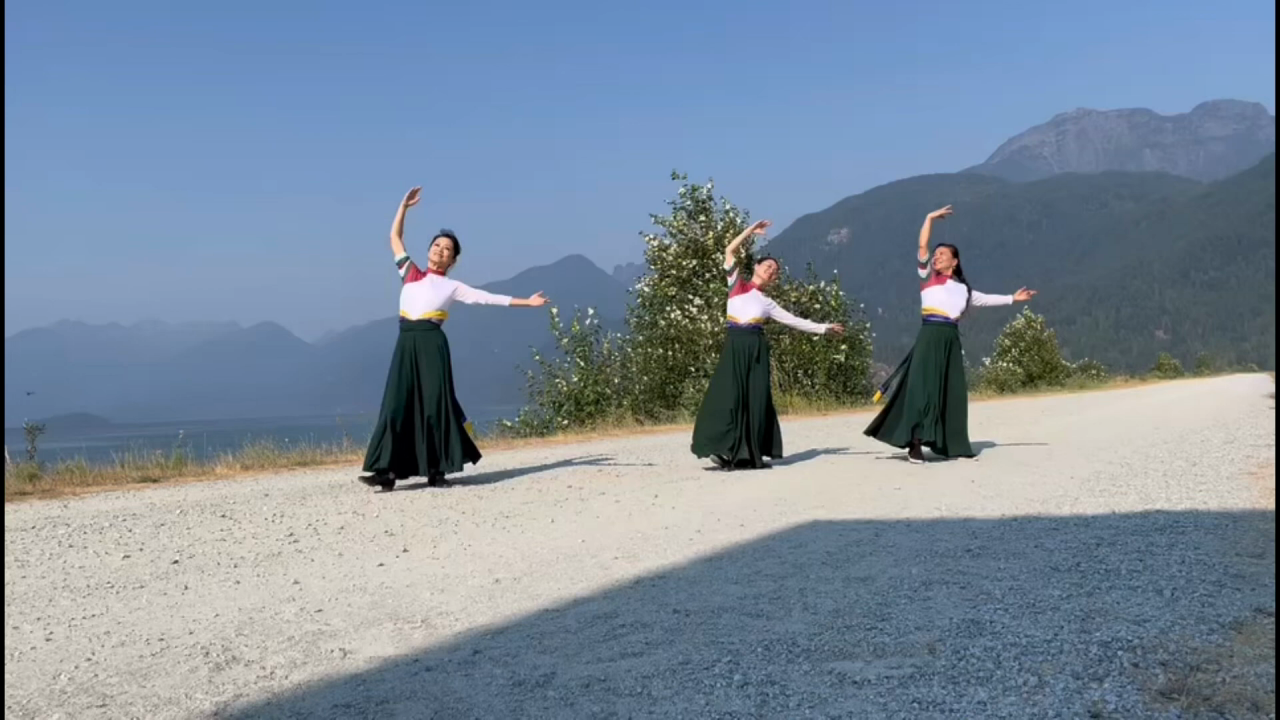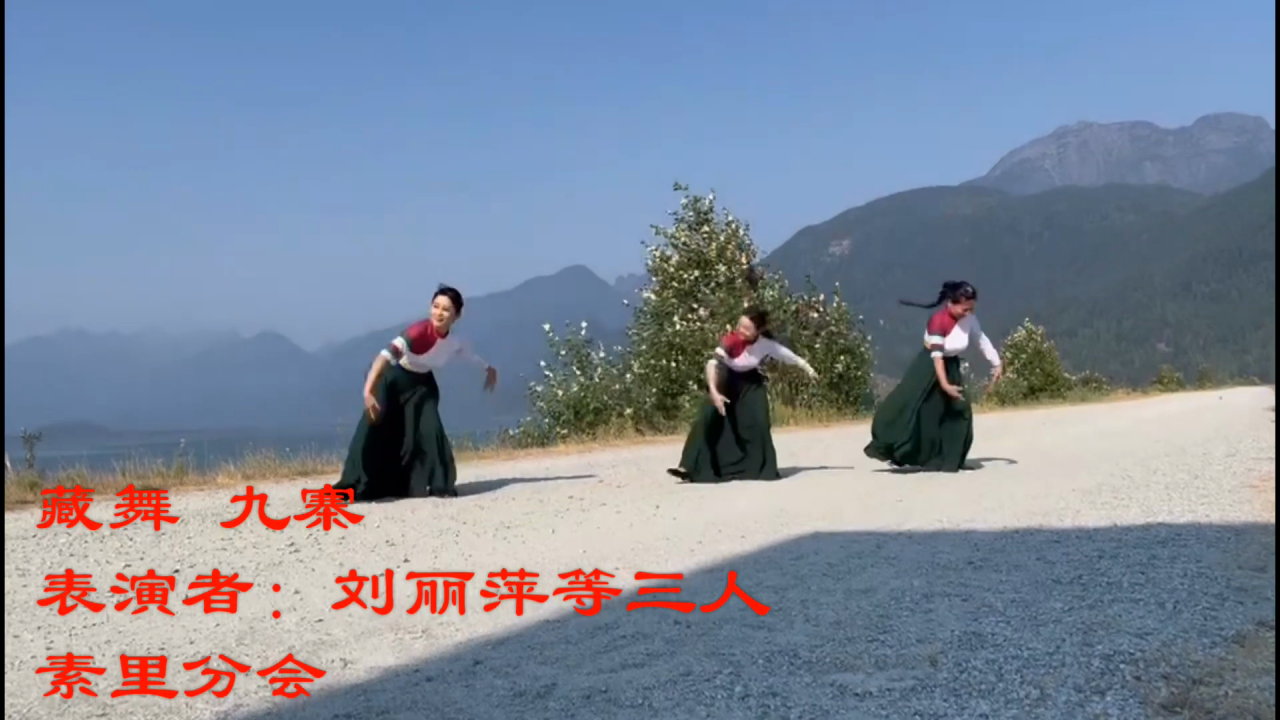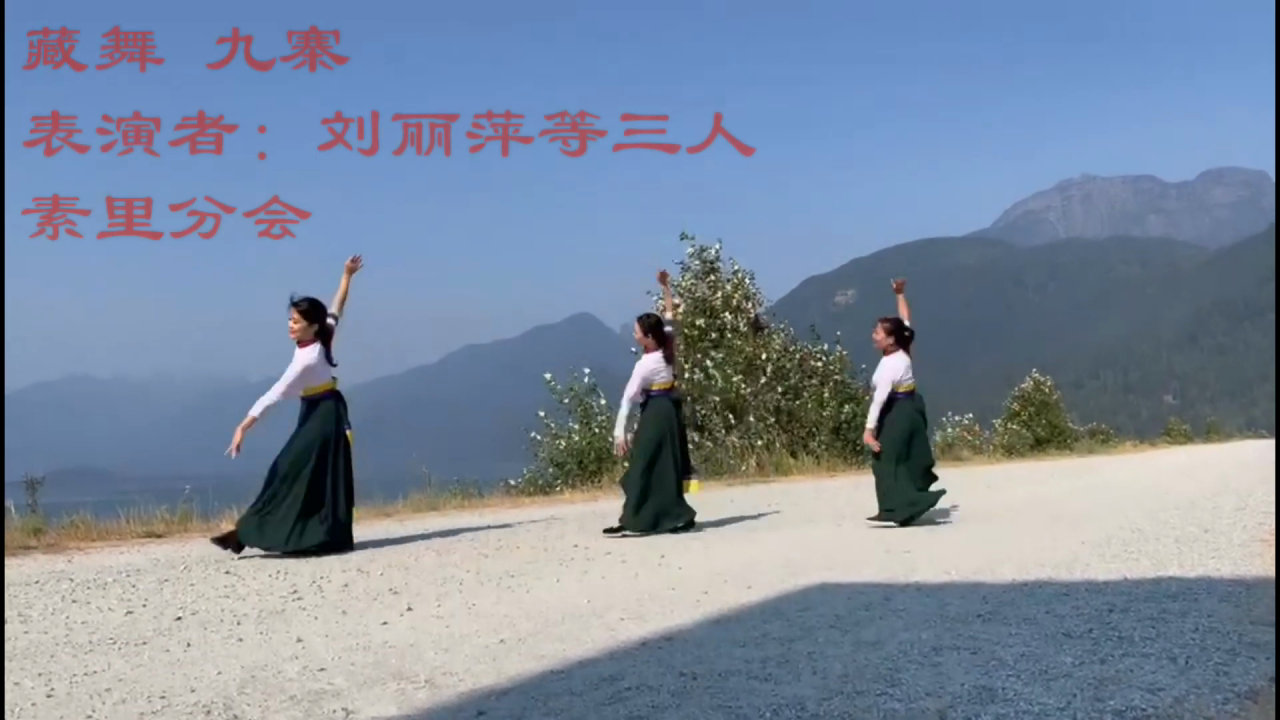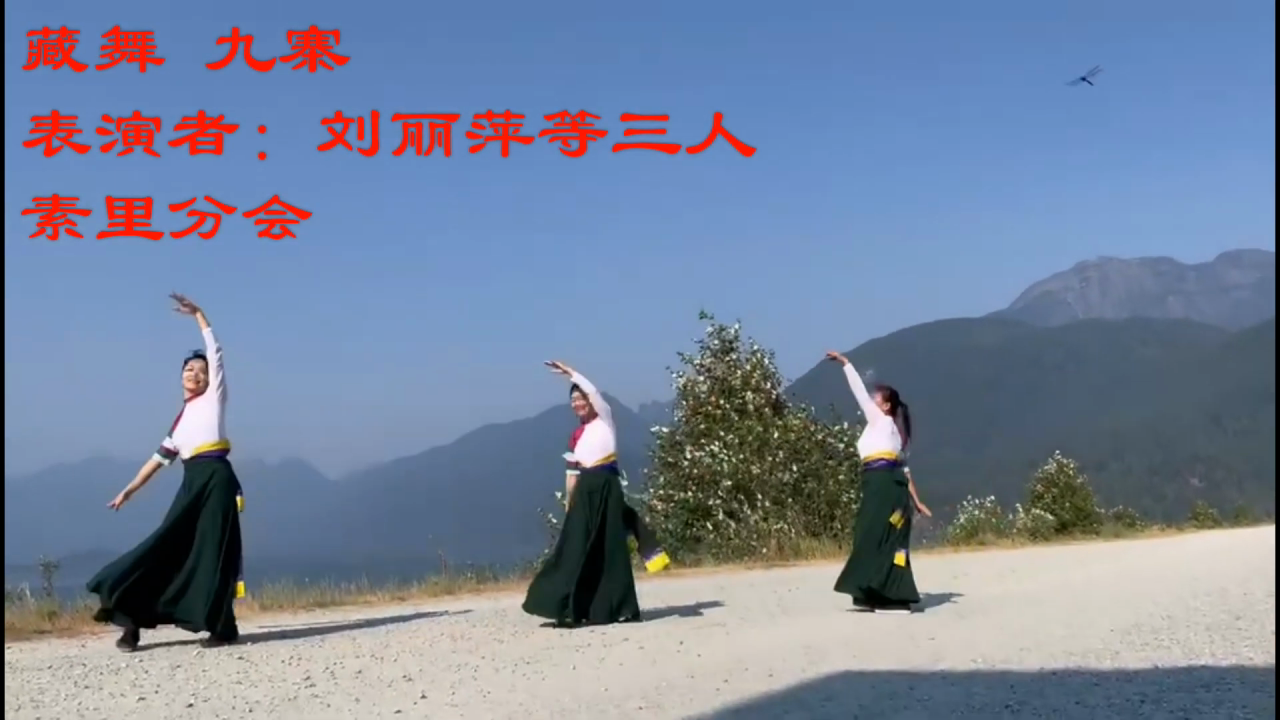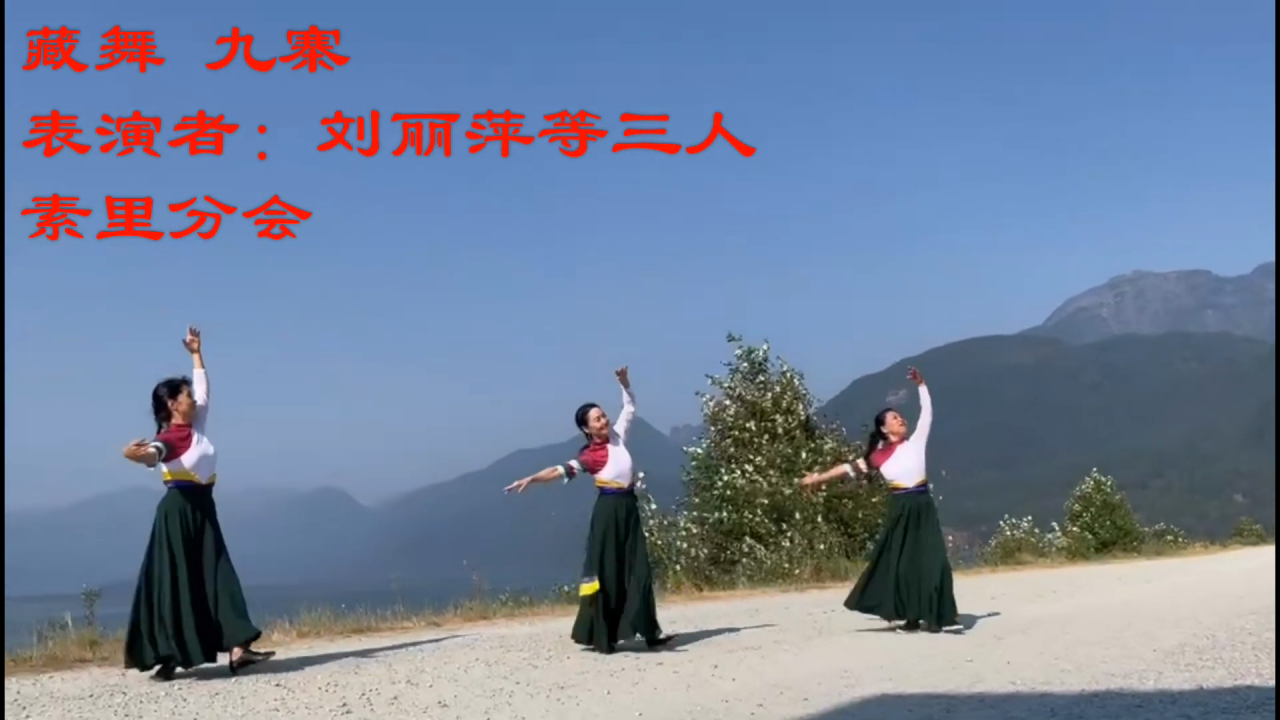
dt=1s
person 1, frame 1
left shoulder: (452, 287)
right shoulder: (410, 272)
left elbow: (486, 297)
right elbow: (394, 236)
left wrist: (524, 302)
right wrist: (404, 207)
left hip: (432, 344)
right hip: (406, 344)
left knee: (434, 403)
right knee: (396, 404)
left ankle: (436, 471)
right ankle: (384, 471)
person 1, frame 2
left shoulder: (454, 343)
right shoulder: (417, 332)
left elbow: (470, 356)
right elbow: (386, 357)
left wrist: (488, 368)
right wrist: (368, 390)
left hip: (422, 385)
right hip: (393, 380)
left knee: (430, 429)
right knee: (372, 427)
left ankle: (438, 483)
right ankle: (353, 486)
person 1, frame 3
left shoulder: (306, 360)
right shoulder: (321, 336)
left elbow: (273, 396)
right elbow: (336, 310)
left wrist: (242, 428)
right wrist: (346, 277)
left hip: (322, 415)
right hip: (324, 412)
left knee: (291, 473)
right knee: (320, 475)
left ankle: (250, 534)
right ankle: (334, 536)
person 1, frame 4
left shoulder: (213, 399)
right shoulder: (180, 420)
left elbow: (215, 355)
right elbow: (160, 458)
left wrist: (198, 315)
right wrist: (129, 489)
left hip: (217, 479)
right hip: (192, 484)
left knee: (211, 553)
right knee: (166, 549)
left ankle: (223, 627)
right ankle: (135, 620)
person 1, frame 5
left shoulder: (197, 428)
right shoulder: (166, 438)
left elbow: (204, 389)
right elbow: (149, 455)
left wrist: (196, 353)
right wrist: (135, 453)
left hip: (203, 511)
right hip: (178, 511)
left knee: (218, 578)
right knee: (176, 583)
left ankle: (237, 650)
right ankle: (169, 658)
person 2, frame 1
left shoulder: (963, 288)
right shoulder: (928, 277)
left elbow: (984, 299)
right elbow: (922, 247)
left wrist: (1012, 298)
right wrist: (930, 218)
left hip: (951, 338)
right hip: (931, 335)
left knee: (953, 390)
right knee: (925, 384)
left ankle: (952, 445)
right ankle: (915, 443)
person 2, frame 2
left shoulder: (969, 319)
right shoulder: (939, 320)
left elbow: (982, 340)
right elbow: (936, 354)
left wrist: (996, 362)
right wrist: (944, 383)
left hip: (951, 367)
right hip: (928, 366)
left knee: (960, 412)
right knee: (909, 406)
left ankle: (951, 459)
right ankle: (893, 451)
person 2, frame 3
left shoulder: (891, 365)
right shoulder: (899, 351)
left elbow: (880, 396)
right elbow: (903, 322)
left wrist: (869, 428)
right wrist: (899, 294)
left hip: (899, 410)
right hip: (906, 408)
left knee: (885, 460)
right knee: (904, 459)
left ankle: (895, 510)
right ankle: (907, 507)
person 2, frame 4
left shoulder: (880, 420)
right shoulder: (894, 430)
left elbow: (860, 391)
right elbow: (902, 467)
left wrist: (845, 362)
right wrist: (915, 501)
left hip: (883, 482)
right hip: (884, 484)
left knee: (876, 537)
right knee: (884, 538)
left ankle: (891, 597)
right ankle: (894, 597)
person 2, frame 5
left shoulder: (916, 442)
right shoulder: (878, 455)
left elbow: (927, 413)
right elbow: (851, 468)
left wrist: (921, 385)
right wrist: (819, 478)
left hip: (923, 505)
right hip: (899, 508)
left knee: (934, 559)
right knee: (900, 561)
left ankle: (945, 616)
right ankle: (912, 617)
person 3, frame 1
left shoulder: (767, 303)
right shoulder: (736, 283)
left elbow: (794, 321)
right elbow: (729, 251)
left wrist: (825, 328)
right wrist: (751, 230)
left hip: (755, 349)
right hip: (734, 347)
left knee: (756, 399)
right knee: (728, 397)
left ankle: (752, 455)
right ankle: (727, 451)
person 3, frame 2
left shoulder: (766, 344)
right shoulder: (730, 340)
left elbow: (786, 356)
right elbow: (713, 362)
left wrist: (806, 367)
right wrist: (714, 391)
left hip: (750, 384)
right hip: (726, 380)
left knee: (758, 423)
right knee: (708, 419)
left ankle: (763, 468)
right ankle: (687, 468)
person 3, frame 3
left shoulder: (646, 364)
right shoulder: (666, 345)
left elbow: (628, 397)
left wrist: (620, 431)
left hip: (656, 412)
right hip: (668, 409)
left knee: (643, 467)
right knee: (664, 468)
left ankle: (631, 522)
right ankle: (679, 517)
person 3, frame 4
left shoulder: (605, 420)
right shoulder: (578, 436)
left elbow: (592, 391)
right elbow: (574, 471)
left wrist: (569, 372)
right wrist: (568, 503)
left hip: (606, 487)
right hip: (586, 490)
left knee: (611, 549)
right knee: (575, 549)
left ankle: (624, 608)
right ankle: (569, 609)
person 3, frame 5
left shoulder: (618, 437)
right shoulder: (588, 456)
left elbow: (629, 408)
right elbow: (559, 470)
left wrist: (624, 383)
right wrist: (530, 479)
left hip: (630, 509)
right hip: (609, 511)
left knee: (638, 571)
right knee: (607, 573)
left ankle: (649, 632)
right ankle: (601, 637)
